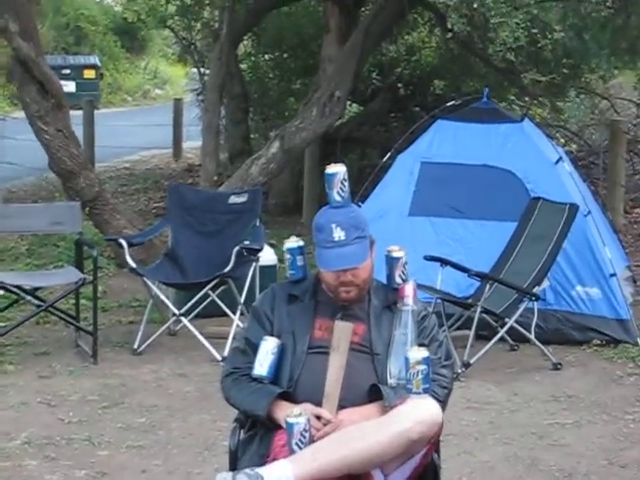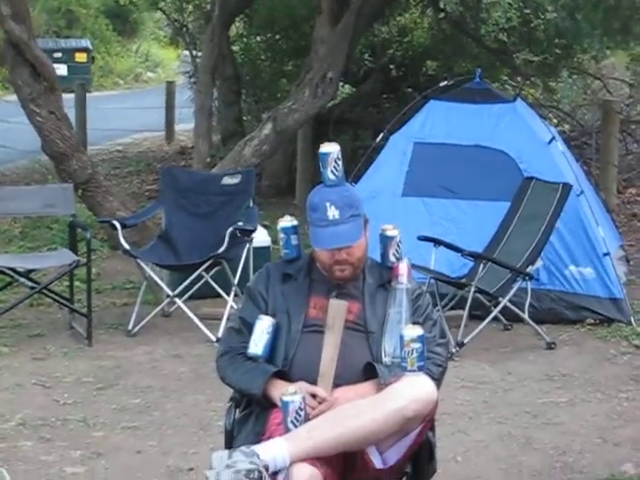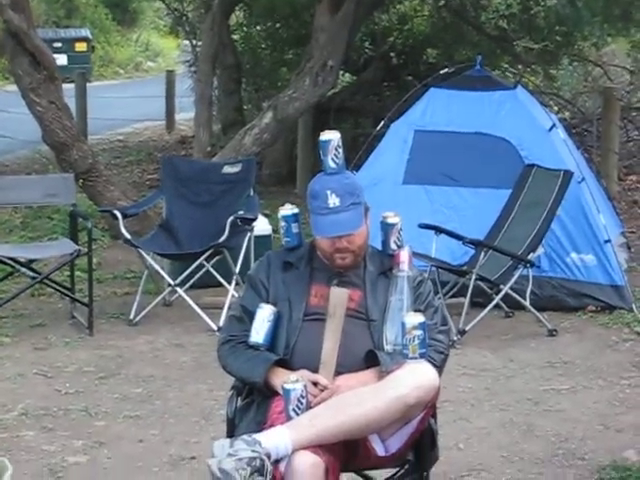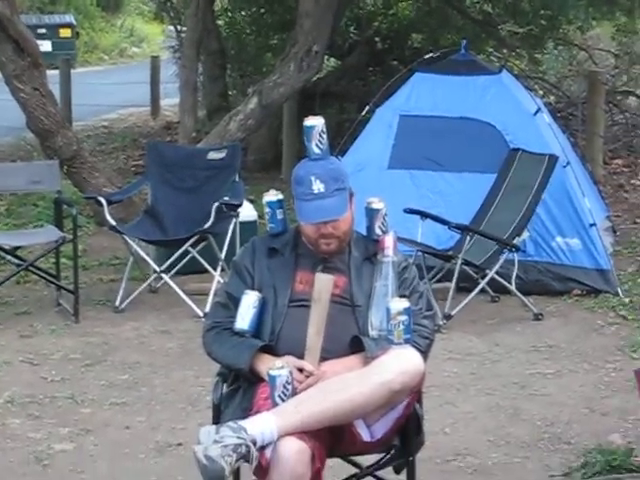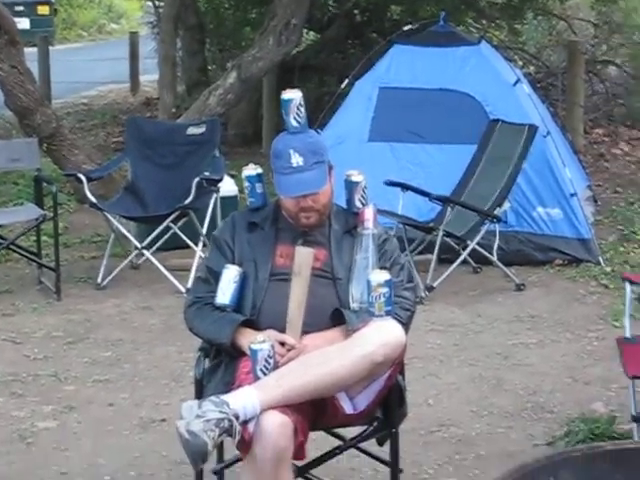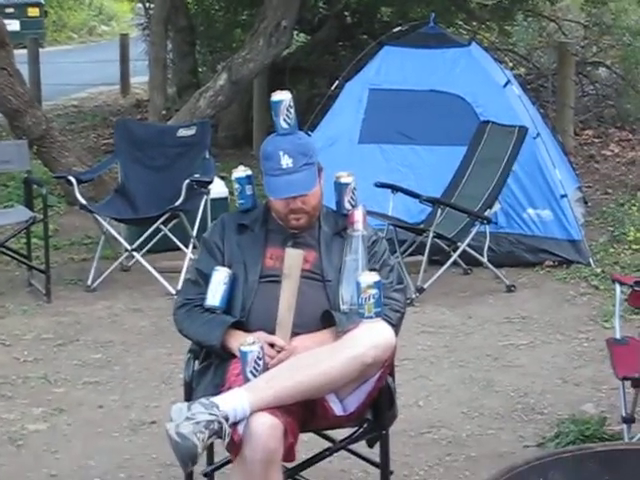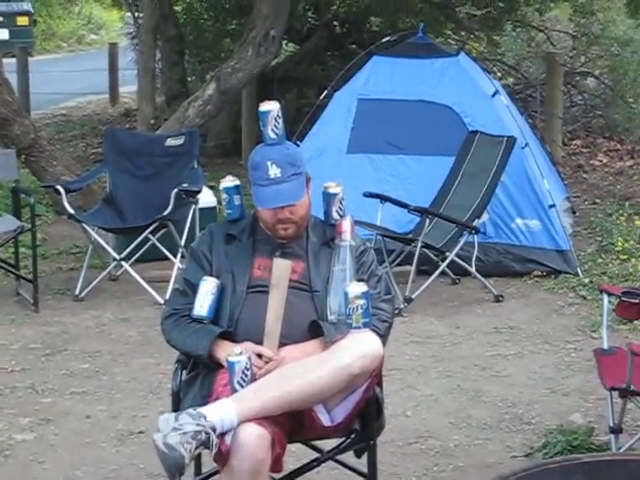
dt=0.2s
person 1, frame 1
right shoulder: (280, 301)
left elbow: (439, 380)
right elbow: (236, 376)
left wrist: (368, 414)
right wrist: (284, 411)
left hip: (380, 445)
left knee: (426, 413)
person 1, frame 2
right shoulder: (275, 280)
left elbow: (433, 359)
right elbow: (231, 355)
left wrist: (362, 393)
right wrist: (279, 389)
left hip: (375, 427)
left knee: (421, 390)
person 1, frame 3
right shoulder: (276, 268)
left elbow: (434, 347)
right elbow: (232, 344)
left wrist: (363, 382)
right wrist: (280, 377)
left hip: (377, 416)
right hip: (300, 409)
left knee: (422, 378)
left ankle: (263, 445)
person 1, frame 4
right shoulder: (261, 255)
left elbow: (419, 333)
right elbow: (218, 331)
left wrist: (347, 369)
right wrist: (267, 364)
left hip: (364, 401)
right hip: (286, 395)
left knee: (407, 363)
left ankle: (249, 432)
person 1, frame 5
right shoulder: (241, 229)
left elbow: (400, 305)
right elbow: (199, 307)
left wrist: (329, 341)
right wrist: (248, 338)
left hip: (346, 374)
right hip: (267, 369)
left knee: (389, 336)
right knee: (270, 431)
left ankle: (230, 408)
person 1, frame 6
right shoulder: (231, 231)
left elbow: (390, 307)
right elbow: (188, 308)
left wrist: (320, 341)
right wrist: (238, 340)
left hip: (337, 376)
right hip: (257, 370)
left knee: (378, 338)
right knee: (261, 432)
left ankle: (220, 410)
person 1, frame 7
right shoulder: (219, 241)
left elbow: (378, 317)
right elbow: (176, 318)
left wrist: (308, 352)
right wrist: (225, 350)
left hip: (325, 386)
left knee: (366, 348)
right knee: (248, 443)
left ankle: (208, 421)
